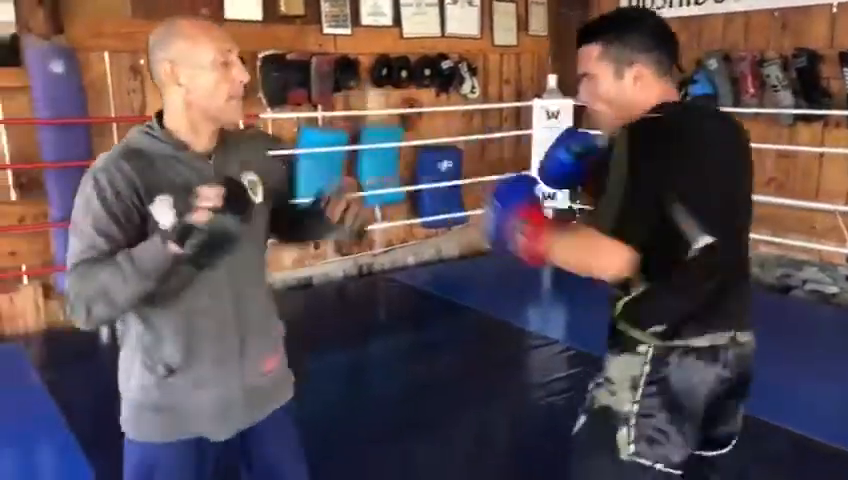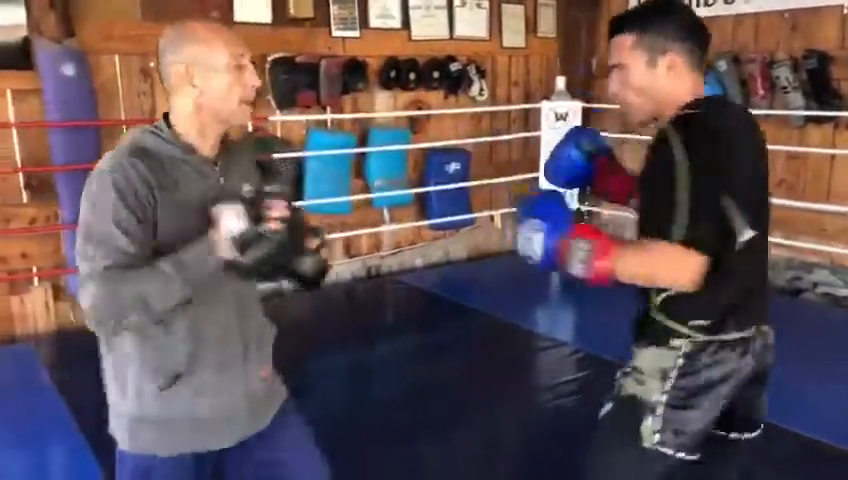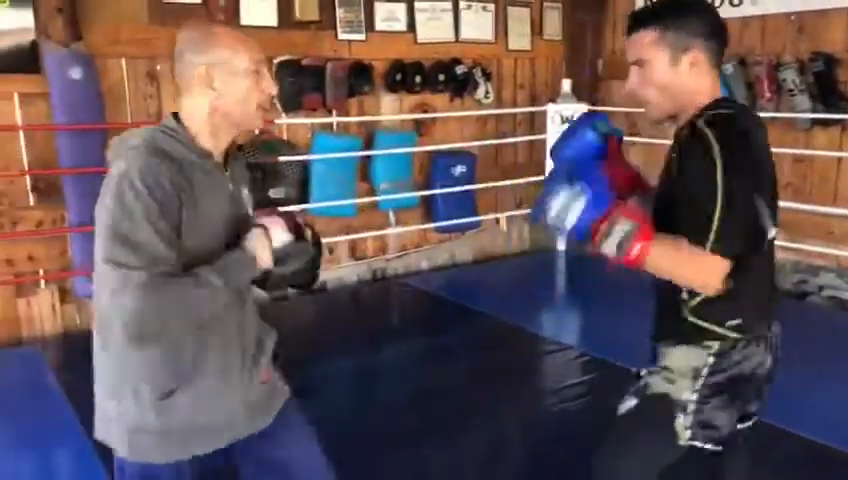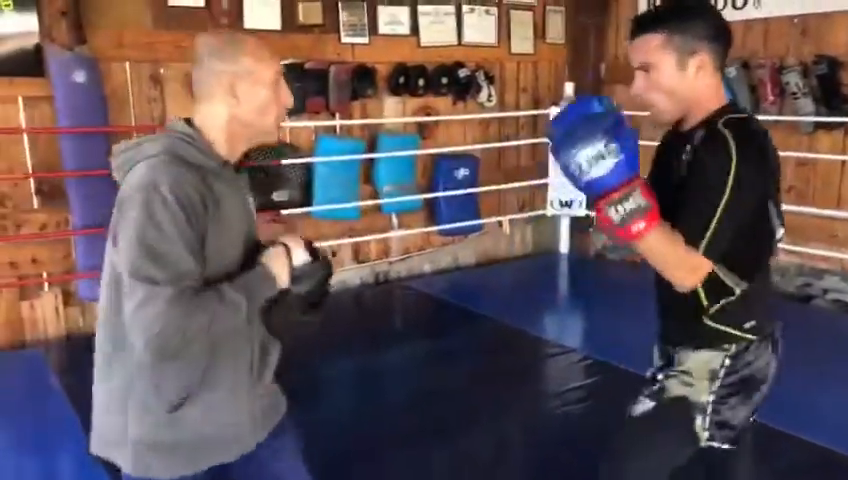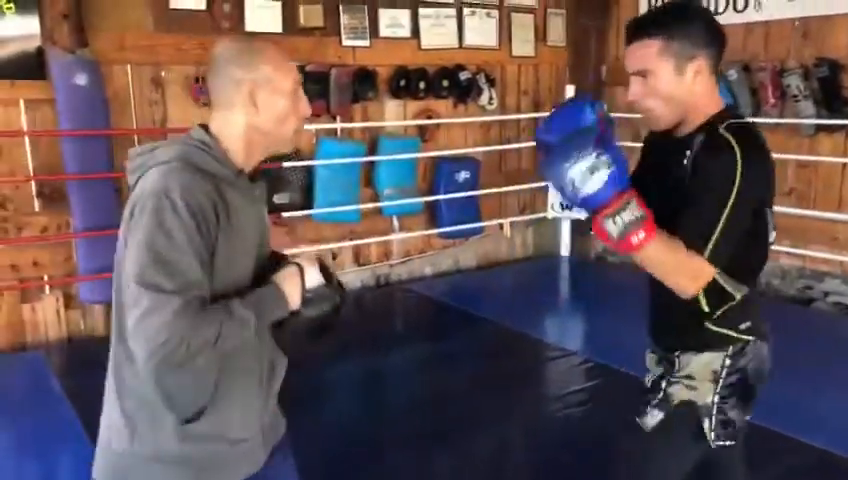
dt=0.1s
person 1, frame 1
left shoulder: (636, 144)
right shoulder: (724, 131)
left elbow: (610, 258)
left wrist: (526, 228)
right wrist: (596, 175)
left hip: (659, 356)
right hip: (728, 342)
person 1, frame 2
left shoulder: (680, 140)
right shoulder: (735, 125)
left elbow: (681, 266)
left wrist: (583, 249)
left hip: (691, 352)
right hip: (746, 339)
person 1, frame 3
left shoulder: (714, 143)
right shoulder: (732, 130)
left elbow: (705, 271)
right elbow: (670, 218)
left wrist: (612, 228)
right wrist: (614, 172)
left hip: (707, 350)
right hip: (736, 341)
person 1, frame 4
left shoulder: (732, 147)
right shoulder: (685, 135)
left elbow: (686, 270)
right elbow: (671, 217)
left wrist: (620, 193)
right wrist: (616, 177)
left hip: (718, 353)
right hip: (733, 344)
person 1, frame 5
left shoulder: (732, 153)
right shoulder: (665, 137)
left elbow: (690, 275)
right elbow: (651, 220)
left wrist: (615, 207)
right wrist: (590, 167)
left hip: (713, 357)
right hip: (678, 345)
person 2, frame 1
left shoulder: (252, 152)
right shoulder: (117, 174)
left elbow: (288, 224)
right elbow: (87, 301)
left wrist: (331, 216)
right wrist: (168, 241)
left hip: (257, 383)
right hip: (172, 401)
person 2, frame 2
left shoulder: (235, 162)
right shoulder: (125, 175)
right elbow: (108, 307)
right wrist: (214, 248)
left hip: (250, 391)
right hip: (166, 412)
person 2, frame 3
left shoulder: (219, 167)
right shoulder: (141, 176)
right elbow: (138, 317)
left wrist: (276, 247)
right wrist: (250, 258)
left hip: (244, 391)
right hip: (165, 415)
person 2, frame 4
left shoulder: (225, 173)
right shoulder: (160, 183)
right elbow: (162, 331)
left wrist: (286, 263)
right wrist: (267, 277)
left hip: (246, 402)
right hip: (171, 428)
person 2, frame 5
left shoulder: (242, 184)
right shoulder: (176, 191)
right elbow: (164, 343)
left wrist: (290, 275)
right wrist: (276, 297)
left hip: (244, 424)
